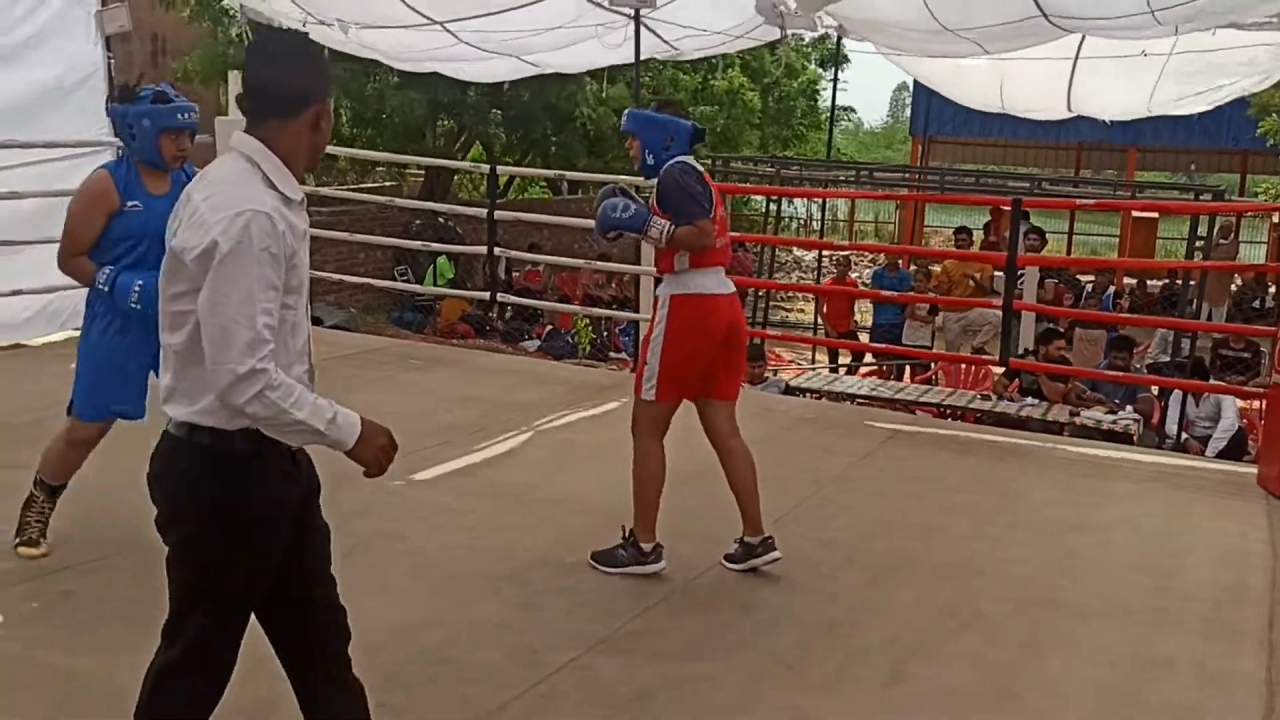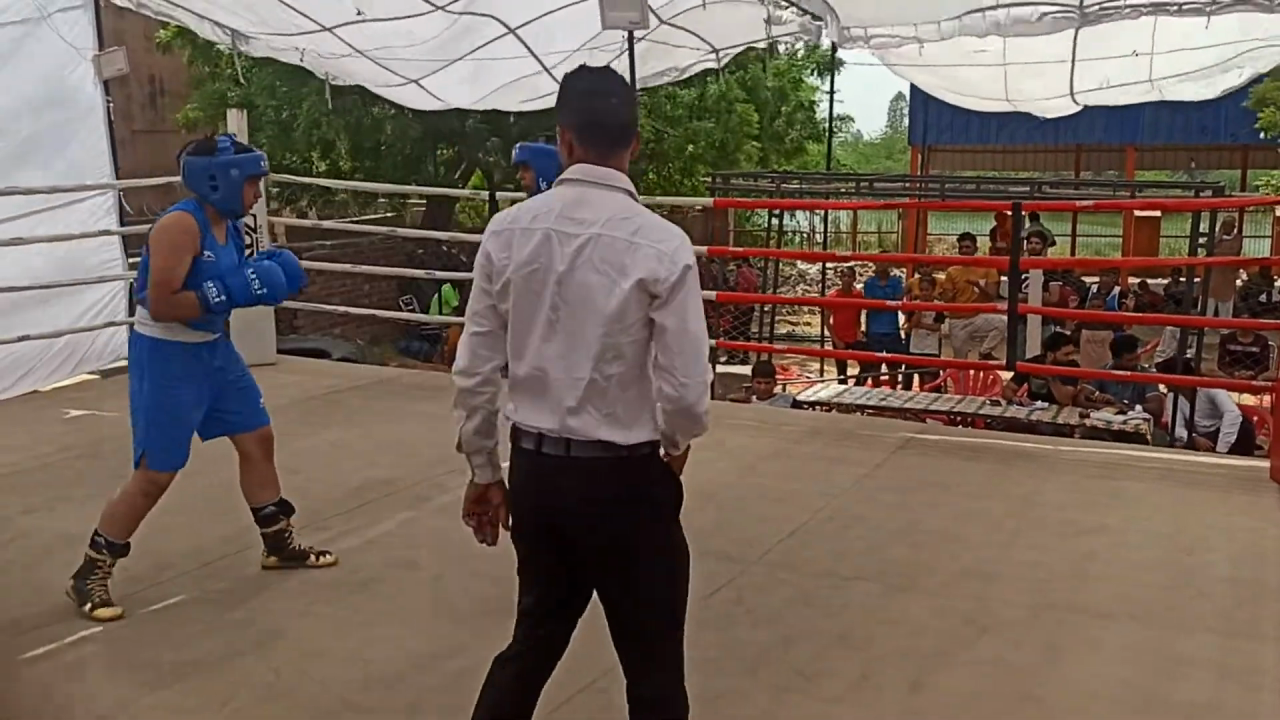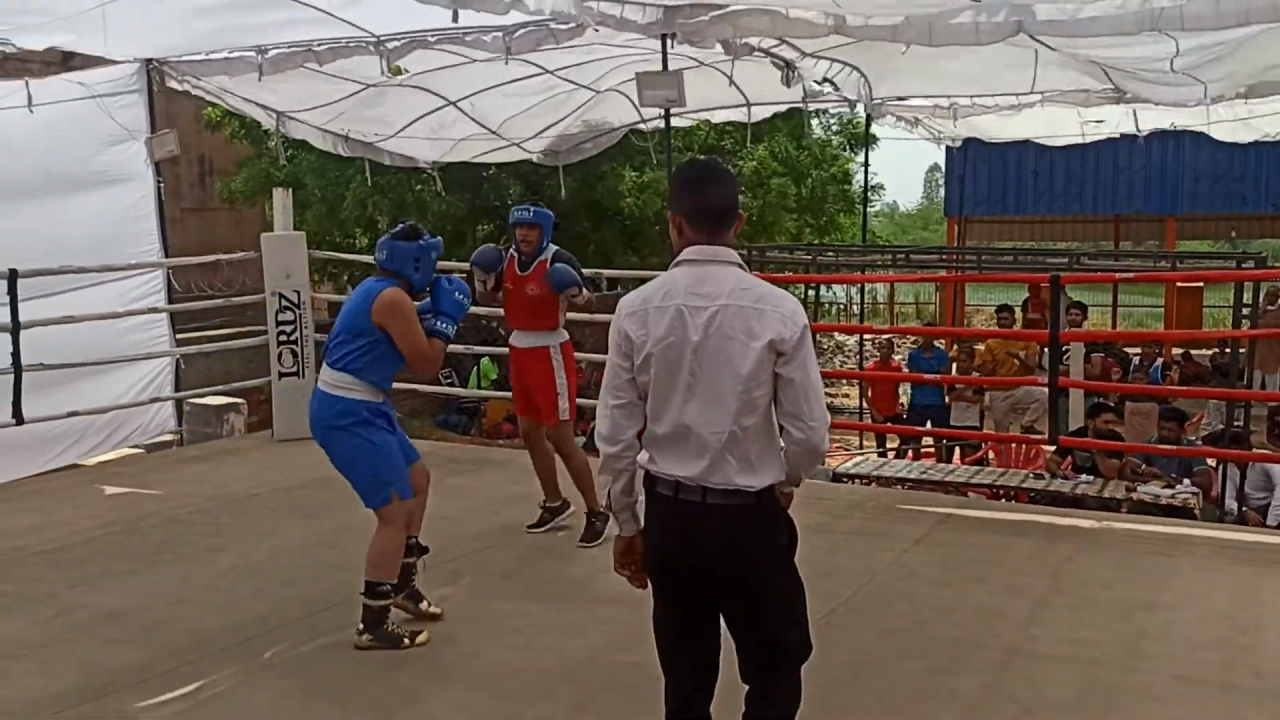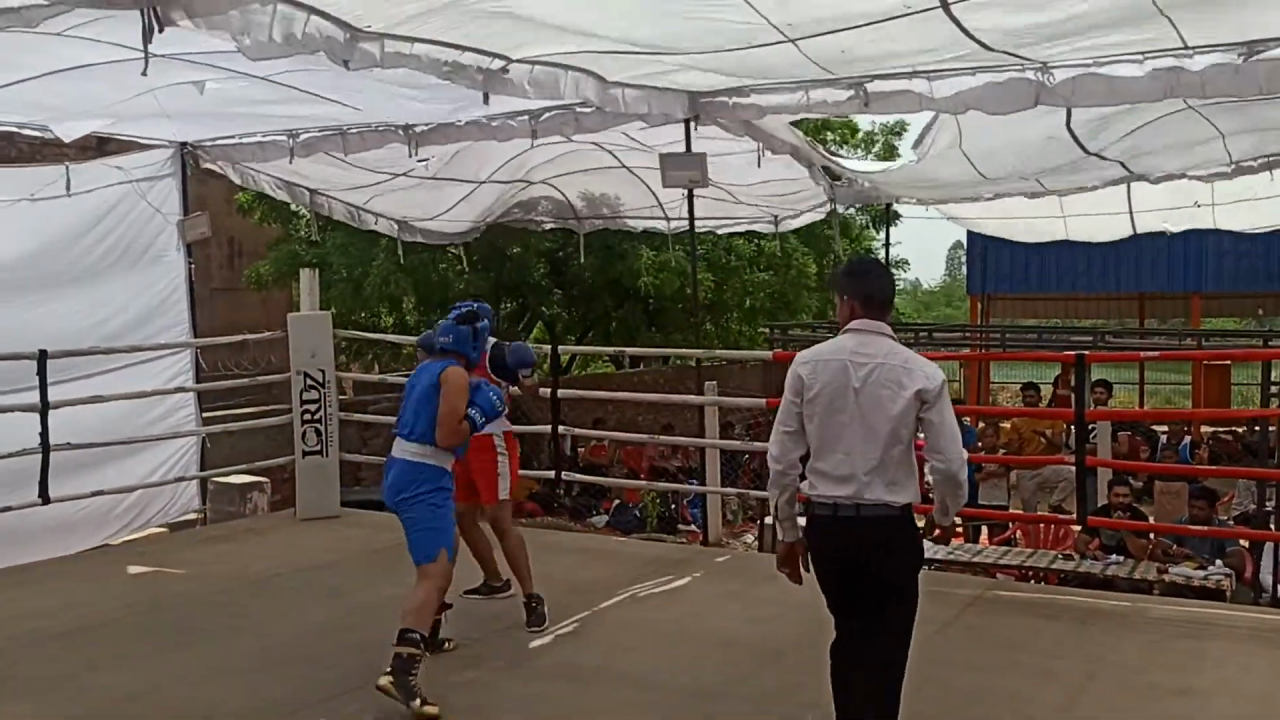
dt=1s
person 1, frame 1
left shoulder: (250, 193)
right shoulder: (250, 216)
right elbow: (246, 379)
right wrist: (349, 431)
left hip: (263, 462)
right hip: (224, 471)
left knee: (317, 640)
right knee: (197, 659)
person 1, frame 2
left shoulder: (508, 231)
right shoulder: (662, 245)
left elbow: (473, 373)
right elbow: (685, 392)
left wrist: (483, 471)
right wrist: (678, 441)
left hip: (534, 469)
right hip: (622, 478)
left knee: (535, 638)
right knee: (652, 664)
person 1, frame 3
left shoulder: (637, 309)
right shoulder: (777, 310)
left elbow: (615, 435)
right elbow: (809, 434)
left wrist: (625, 524)
right wrist: (782, 481)
left hip: (668, 516)
right hip: (748, 520)
person 1, frame 4
left shoulder: (808, 364)
right shoulder: (921, 373)
left elbow: (782, 459)
right elbow: (949, 464)
left wrist: (788, 532)
right wrist: (947, 517)
left hip: (826, 527)
right hip: (889, 530)
left knee: (849, 639)
right knee: (883, 662)
person 2, frame 1
left shoulder: (194, 183)
right shoulder: (106, 185)
right elbow: (70, 258)
right wrist: (118, 284)
right hip: (119, 324)
right knee: (87, 428)
right ankle: (35, 511)
person 2, frame 2
left shoulder: (230, 226)
right shoulder: (179, 226)
right elbow: (163, 306)
left wrist: (259, 280)
right wrist: (230, 291)
left hip: (215, 352)
right hip: (165, 357)
left knee: (259, 441)
right knee: (154, 475)
left ankle: (279, 544)
right ankle: (90, 575)
person 2, frame 3
left shoulder: (378, 288)
right shoulder: (393, 298)
right elbow: (426, 364)
left wrist: (428, 314)
right wrist: (447, 317)
left hip: (360, 409)
right hip: (348, 416)
left knee: (418, 478)
right knee: (395, 511)
left ankle: (403, 586)
right ankle: (374, 624)
person 2, frame 4
left shoulder: (428, 368)
right shoulder: (456, 375)
right elbow: (447, 438)
right wrist: (478, 412)
left hip: (404, 474)
right hip: (422, 481)
left knee: (445, 547)
right knee: (436, 574)
left ankle: (425, 634)
right ankle: (400, 673)
person 3, frame 1
left shoulder: (675, 173)
right shoulder: (691, 174)
left elbow: (702, 237)
left wrist: (642, 224)
right wrist: (643, 213)
left hip: (688, 307)
right hip: (721, 305)
left knee: (648, 427)
right knee: (723, 430)
left ankle: (643, 544)
right ankle: (756, 539)
person 3, frame 2
left shoulder: (567, 200)
right shoulder: (569, 199)
left elbow: (581, 258)
left wrist: (530, 245)
right wrist: (528, 242)
left hip: (586, 320)
right hip: (587, 319)
left knee: (563, 418)
right knee: (578, 413)
person 3, frame 3
left shoulder: (559, 260)
right shoulder: (508, 257)
left elbow: (591, 305)
right elbow: (487, 299)
left wrist: (578, 293)
right wrist: (482, 278)
left hip: (551, 355)
right hip: (520, 352)
left knee: (562, 441)
right knee: (530, 434)
left ankle: (596, 513)
right ankle: (554, 503)
person 3, frame 4
left shoulder: (497, 352)
left wrist: (524, 372)
left hip: (494, 441)
right hip: (469, 443)
left knee: (501, 521)
right knee: (464, 518)
left ankle: (532, 598)
right ankle: (495, 581)
